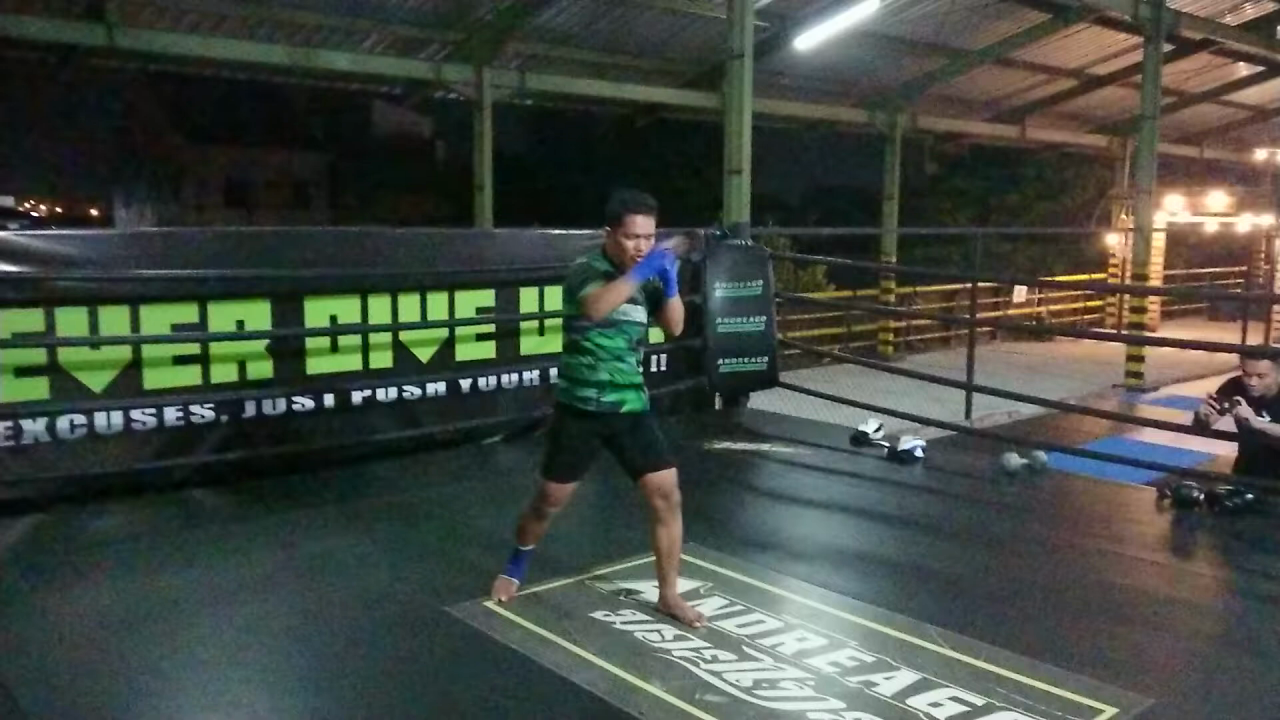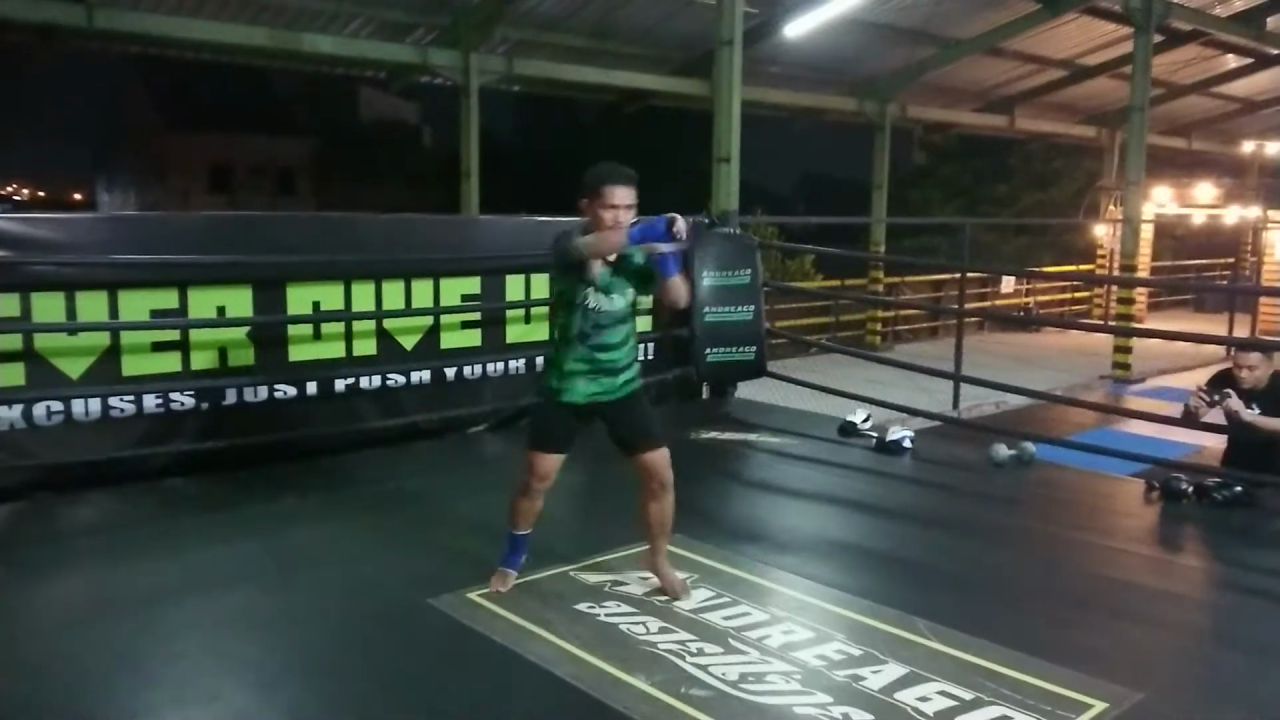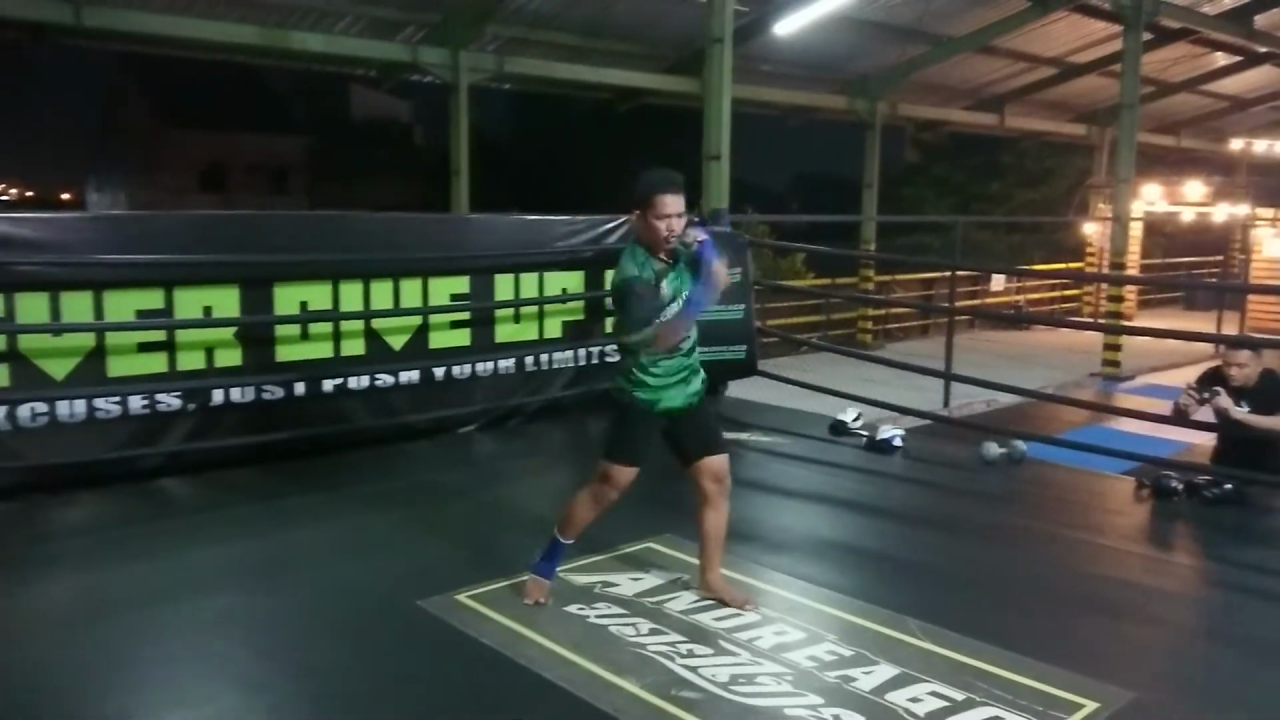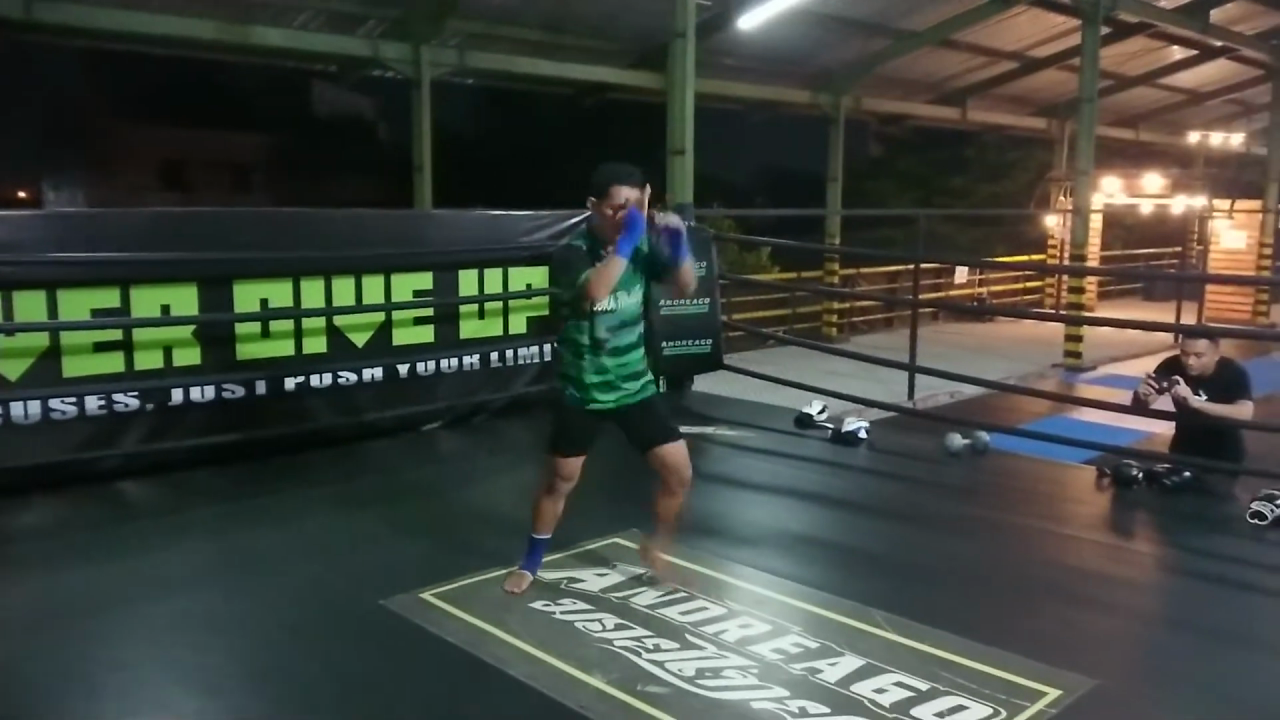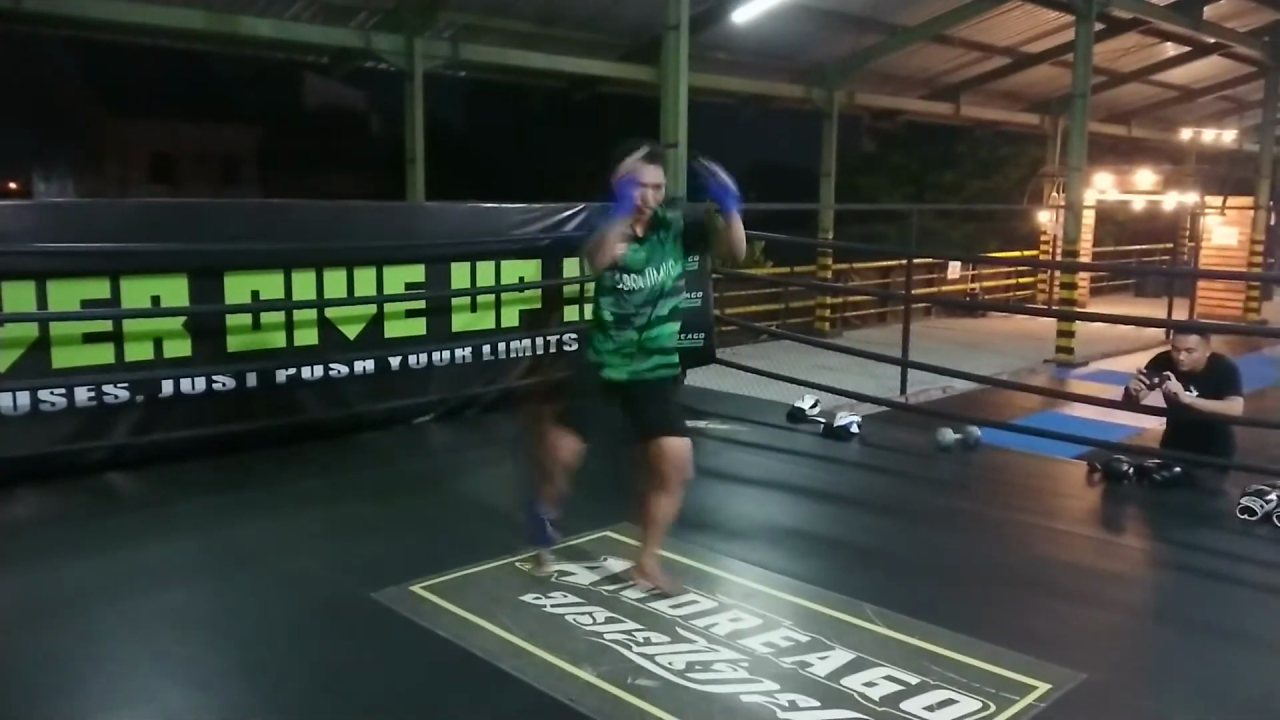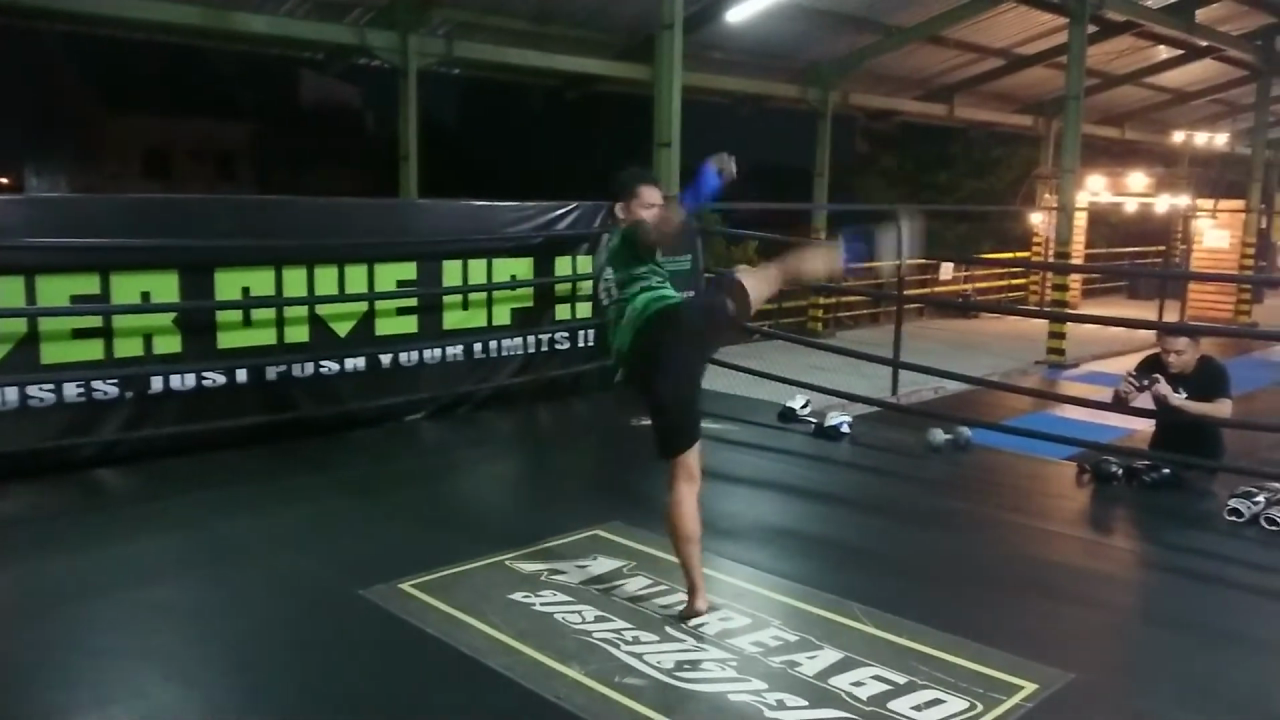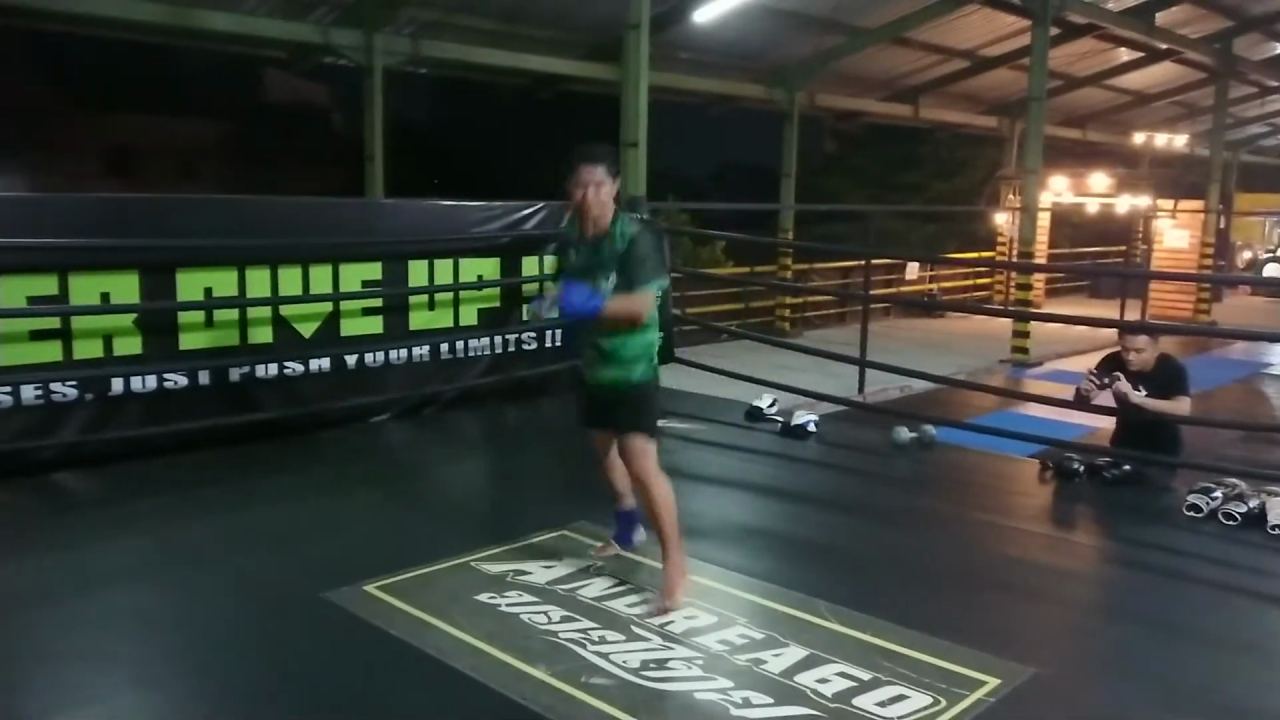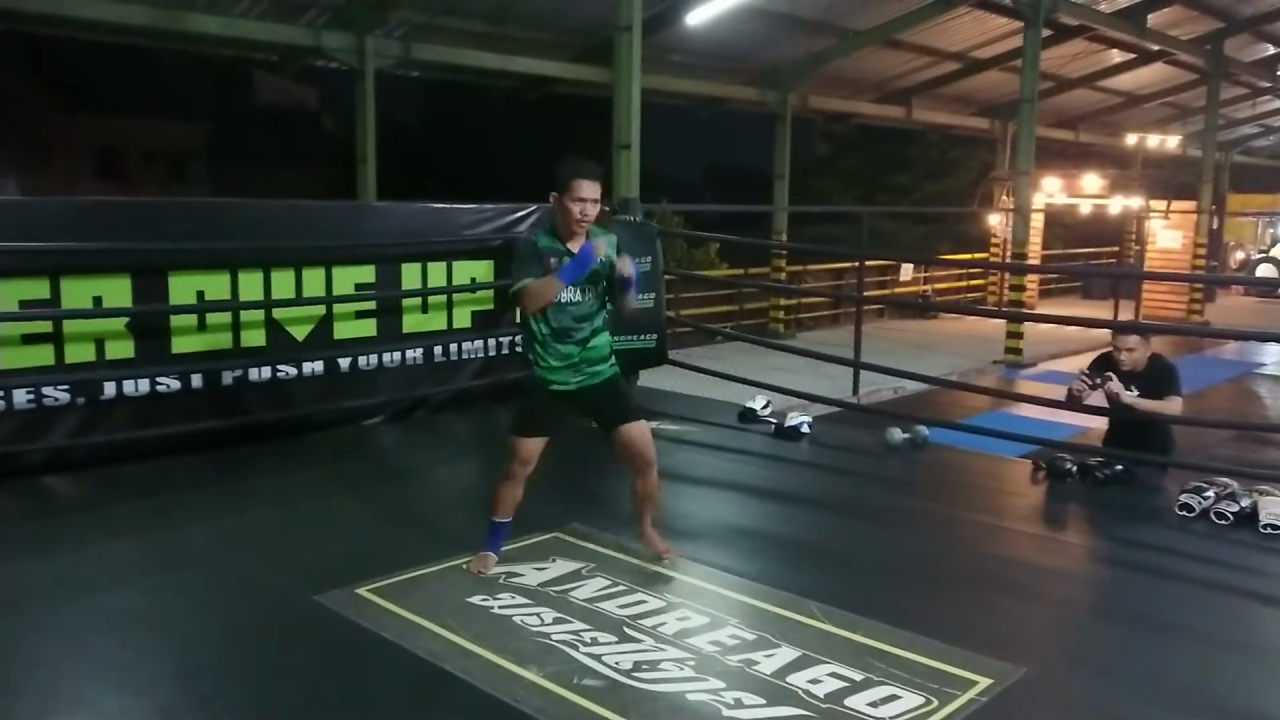
dt=0.5s
person 1, frame 1
left shoulder: (648, 274)
right shoulder: (586, 269)
left elbow: (674, 327)
right elbow: (598, 307)
left wrist: (669, 277)
right wrist: (642, 269)
left hip: (630, 407)
right hip: (580, 408)
left knee: (666, 496)
right knee: (550, 500)
left ankle: (669, 594)
right ankle: (515, 567)
person 1, frame 2
left shoulder: (640, 249)
right shoulder: (567, 245)
left elbow: (678, 301)
right elbow: (591, 250)
left wrist: (667, 256)
right wrist: (654, 229)
left hip: (620, 387)
right hip: (567, 387)
left knee: (660, 476)
right knee: (537, 478)
left ankle: (659, 560)
right ankle: (513, 557)
person 1, frame 3
left shoulder: (678, 248)
right shoulder: (634, 273)
left elbow: (720, 282)
right elbow: (655, 343)
left wrist: (705, 253)
right wrist: (691, 308)
left hip: (689, 391)
right hip: (644, 398)
left knee: (717, 480)
right knee: (609, 486)
left ankle: (711, 577)
right ankle: (546, 564)
person 1, frame 4
left shoulder: (643, 246)
right shoulder: (573, 251)
left elbow: (685, 286)
right elbow: (594, 291)
left wrist: (677, 242)
right wrist: (627, 237)
left hip: (634, 387)
right hip: (581, 391)
left knee: (678, 470)
right knee: (560, 480)
left ankle: (655, 546)
right ankle: (530, 562)
person 1, frame 5
left shoulder: (675, 225)
right shoulder: (609, 226)
left elbow: (735, 251)
right elbow: (599, 257)
left wrist: (729, 201)
right wrist: (618, 201)
left hip: (656, 371)
right hip: (602, 364)
left knee: (673, 466)
right knee: (558, 451)
left ankle: (646, 561)
right ankle: (543, 523)
person 1, frame 6
left shoulder: (611, 263)
right shoulder: (624, 238)
right elbow: (659, 231)
right wrist: (700, 191)
left hip: (646, 363)
right hip: (673, 328)
left knee: (684, 479)
right knee: (774, 272)
left ankle: (696, 593)
right ankle: (847, 255)
person 1, frame 7
left shoulder: (636, 238)
right shoulder: (571, 240)
left elbow: (643, 309)
left wrist: (587, 305)
right wrist: (557, 302)
left hip: (632, 371)
right hip: (595, 370)
left knee: (643, 464)
right knee: (603, 447)
left ankle: (674, 568)
right ankle: (628, 526)
person 1, frame 8
left shoulder: (607, 244)
right shoulder: (533, 246)
left elbow: (624, 306)
right elbow: (527, 302)
left wrist: (625, 280)
right wrist: (576, 267)
left hip: (600, 374)
right hip: (550, 379)
left knee: (643, 454)
right knee: (519, 463)
left ankle: (647, 529)
right ankle: (494, 543)
